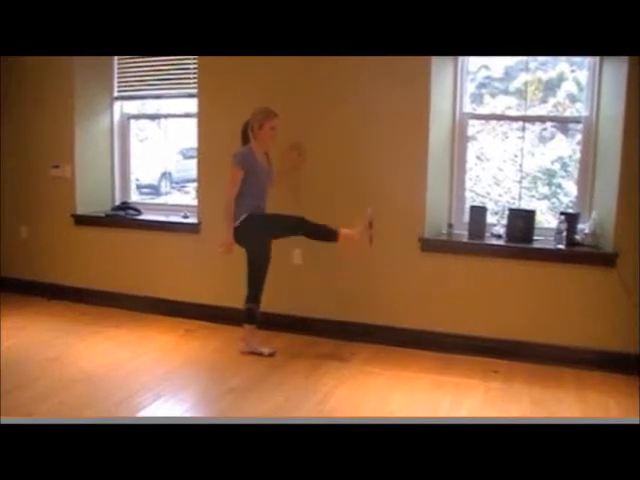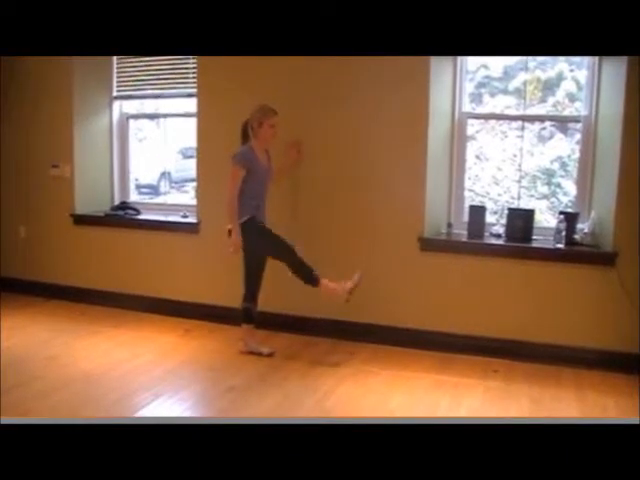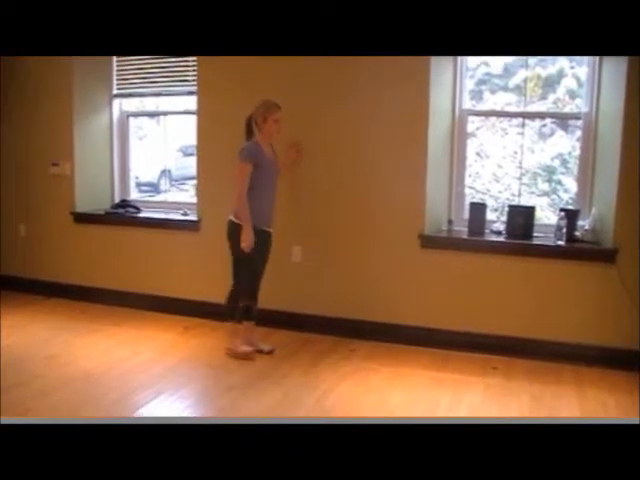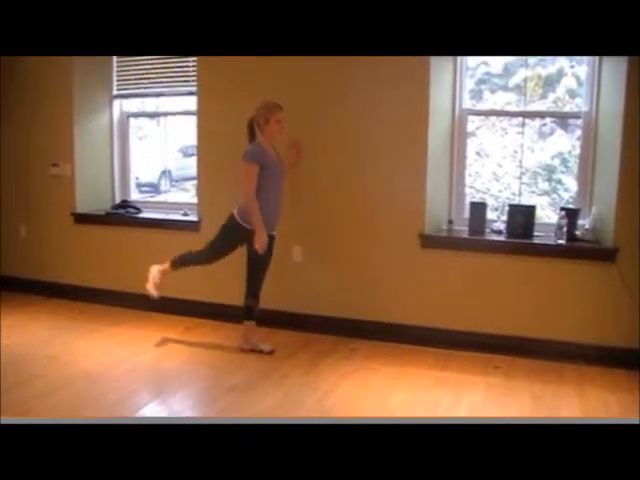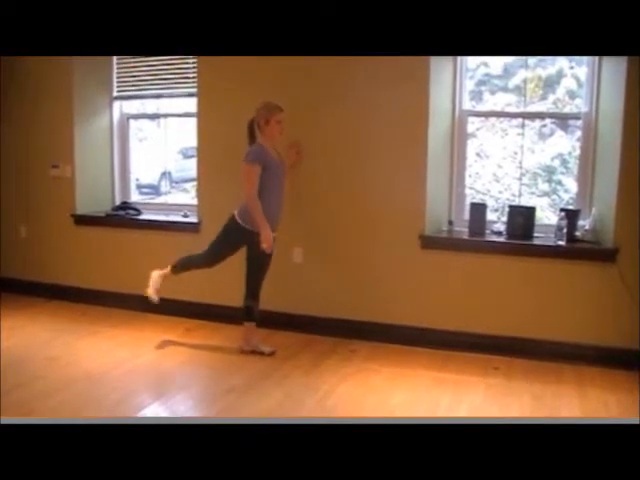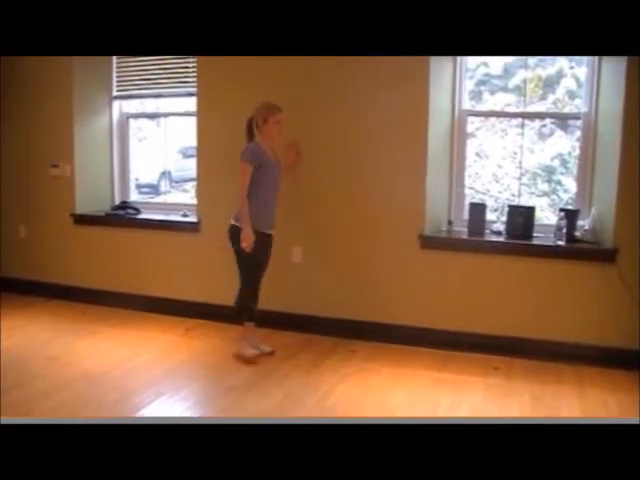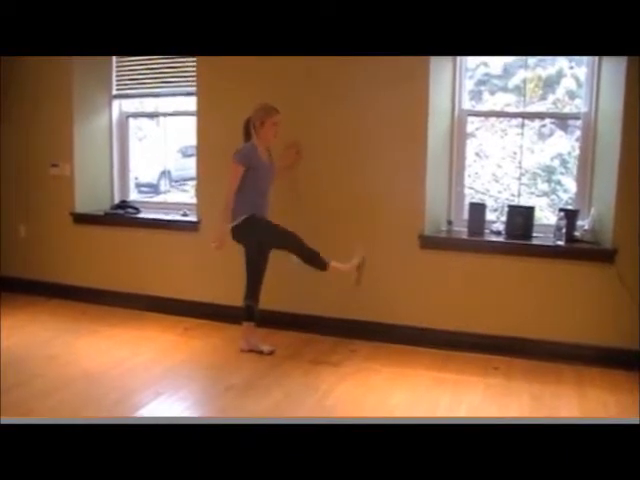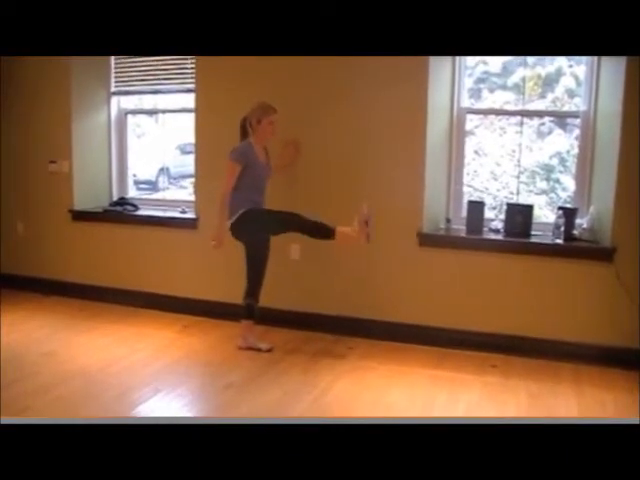
dt=0.2s
person 1, frame 1
left shoulder: (265, 156)
right shoulder: (243, 156)
right elbow: (230, 196)
left wrist: (291, 166)
right wrist: (228, 232)
left hip: (257, 224)
right hip: (246, 223)
left knee: (257, 284)
right knee: (299, 225)
left ankle: (249, 340)
right ankle: (352, 235)
person 1, frame 2
left shoulder: (265, 154)
right shoulder: (243, 155)
right elbow: (232, 195)
left wrist: (288, 164)
right wrist: (235, 231)
left hip: (255, 225)
right hip: (245, 224)
left knee: (253, 284)
right knee: (288, 254)
left ankle: (249, 340)
right ankle: (333, 288)
person 1, frame 3
left shoulder: (270, 150)
right shoulder: (250, 149)
right elbow: (241, 191)
left wrist: (287, 162)
right wrist: (247, 229)
left hip: (263, 227)
right hip: (244, 225)
left knee: (253, 281)
right knee: (243, 280)
left ankle: (249, 336)
right ankle: (236, 339)
person 1, frame 4
left shoulder: (274, 151)
right shoulder: (254, 151)
right elbow: (249, 194)
left wrist: (288, 163)
right wrist: (259, 229)
left hip: (266, 229)
right hip: (244, 224)
left knee: (255, 284)
right knee: (207, 255)
left ankle: (249, 337)
right ankle: (160, 270)
person 1, frame 5
left shoulder: (275, 152)
right shoulder: (256, 153)
right elbow: (251, 194)
left wrist: (289, 163)
right wrist: (264, 228)
left hip: (264, 229)
right hip: (245, 224)
left knee: (255, 285)
right knee: (208, 258)
left ankle: (249, 339)
right ankle: (162, 274)
person 1, frame 6
left shoulder: (272, 153)
right shoulder: (251, 151)
right elbow: (242, 193)
left wrist: (284, 164)
right wrist: (246, 229)
left hip: (263, 230)
right hip: (245, 227)
left knee: (253, 283)
right knee: (249, 281)
left ankle: (249, 338)
right ankle: (243, 342)
person 1, frame 7
left shoulder: (267, 153)
right shoulder: (245, 152)
right elbow: (230, 193)
left wrist: (286, 163)
right wrist: (224, 228)
left hip: (258, 223)
right hip: (244, 222)
left knee: (255, 281)
right knee: (292, 241)
left ankle: (248, 338)
right ankle: (344, 269)
person 1, frame 8
left shoulder: (263, 152)
right shoulder: (242, 151)
right elbow: (227, 190)
left wrist: (284, 161)
right wrist: (221, 226)
left hip: (255, 221)
right hip: (243, 219)
left knee: (255, 280)
right knee: (295, 222)
left ankle: (247, 336)
right ankle: (352, 232)
